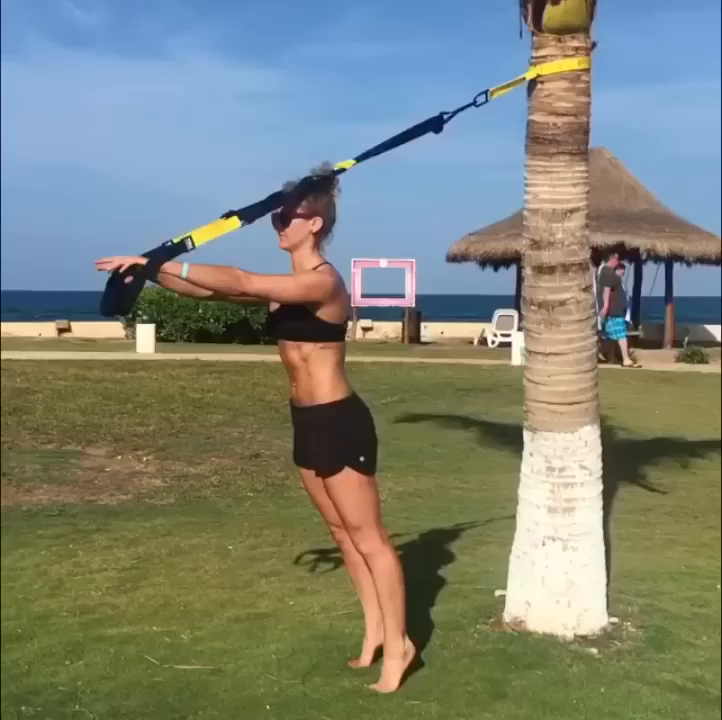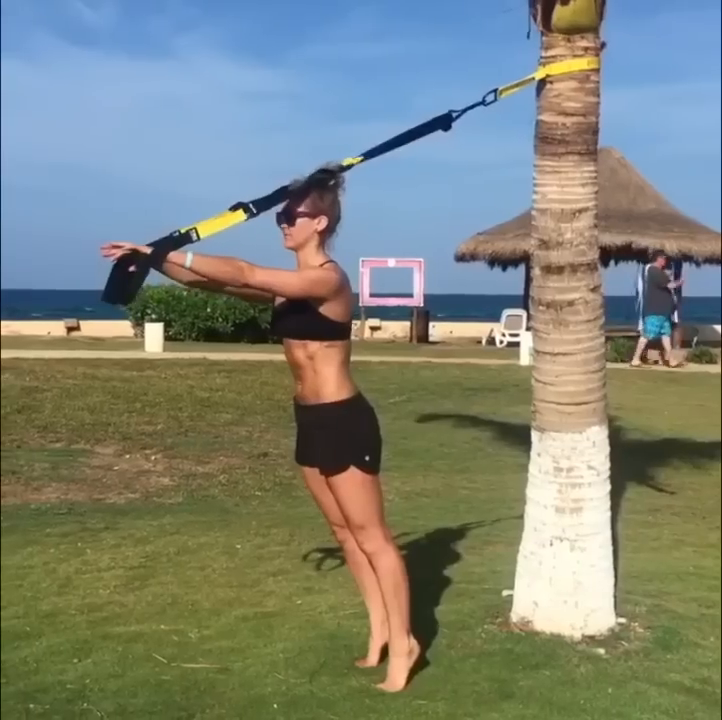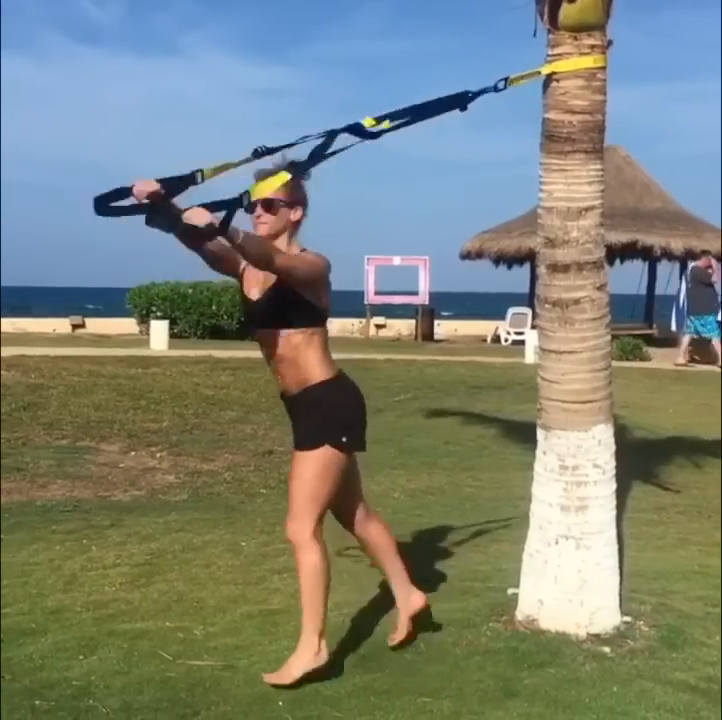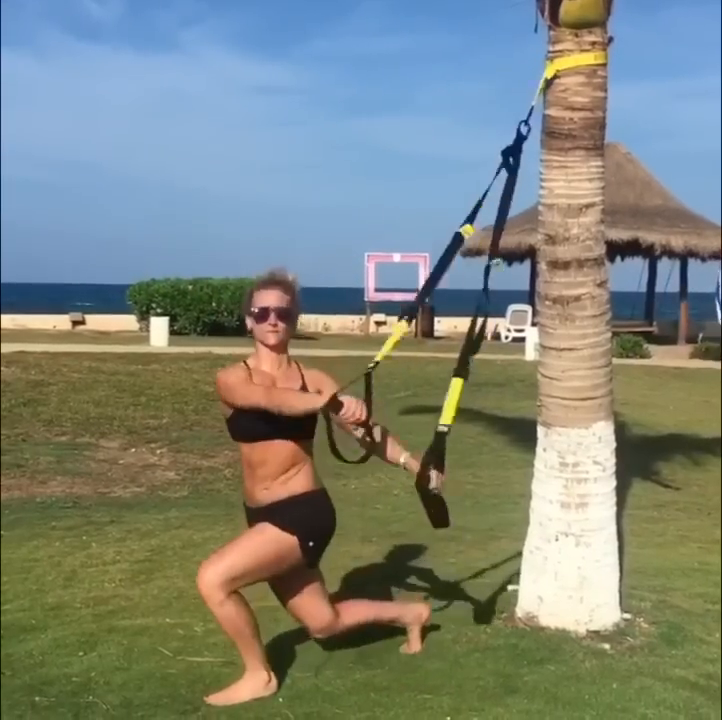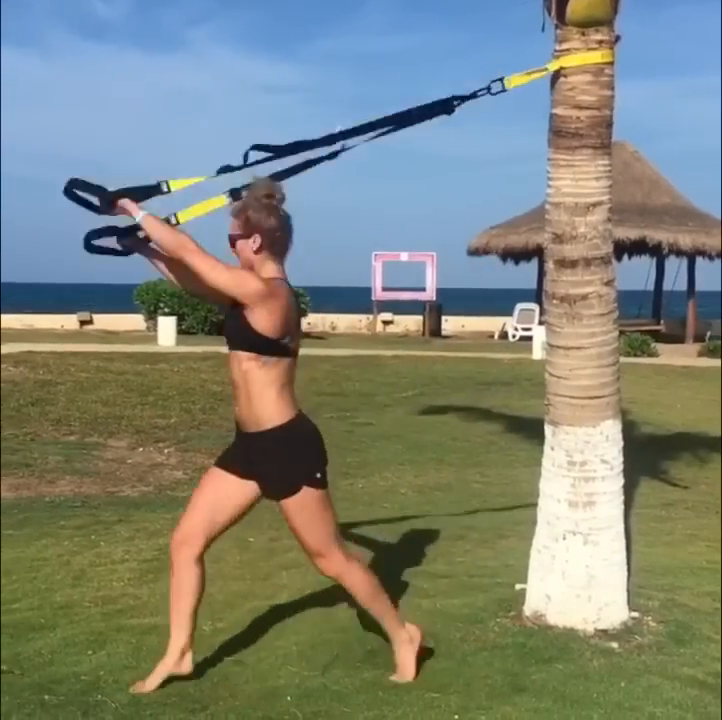
dt=0.5s
person 1, frame 1
left shoulder: (323, 283)
right shoulder: (284, 286)
left elbow: (240, 283)
right elbow: (214, 291)
left wrist: (159, 263)
right wrist: (151, 270)
left hip: (339, 422)
right hip: (308, 423)
left knee: (368, 537)
right knee: (344, 534)
left ankle: (398, 644)
right ankle: (375, 630)
person 1, frame 2
left shoulder: (328, 280)
right shoulder: (286, 285)
left elbow: (244, 274)
right elbow: (218, 282)
left wrist: (164, 251)
right wrist: (154, 258)
left hip: (343, 422)
right hip: (311, 422)
left knee: (371, 537)
right knee: (345, 533)
left ankle: (403, 644)
right ankle: (380, 629)
person 1, frame 3
left shoulder: (310, 265)
right shoulder: (247, 266)
left elbow: (275, 266)
right elbow: (202, 245)
left wrist: (217, 227)
right wrist: (160, 204)
left hip: (330, 405)
right hip: (306, 410)
left knee: (300, 527)
right knee: (353, 514)
left ankle: (311, 645)
right ankle: (406, 595)
person 1, frame 4
left shoulder: (314, 379)
right shoulder: (231, 380)
left elbow: (360, 422)
right elbow: (270, 399)
left wrist: (409, 460)
right wrist: (329, 401)
left hip: (305, 512)
right hip: (263, 518)
left knee: (213, 579)
right knee: (324, 623)
left ankle: (258, 676)
right ankle: (410, 612)
person 1, frame 5
left shoulder: (257, 289)
right shoulder: (274, 293)
left elbow: (185, 251)
right elbow: (194, 270)
left wrist: (137, 214)
right wrist: (144, 245)
left hip: (288, 447)
right hip: (250, 445)
left knee: (331, 559)
right knee: (186, 541)
left ankle: (402, 634)
right ankle: (178, 653)
